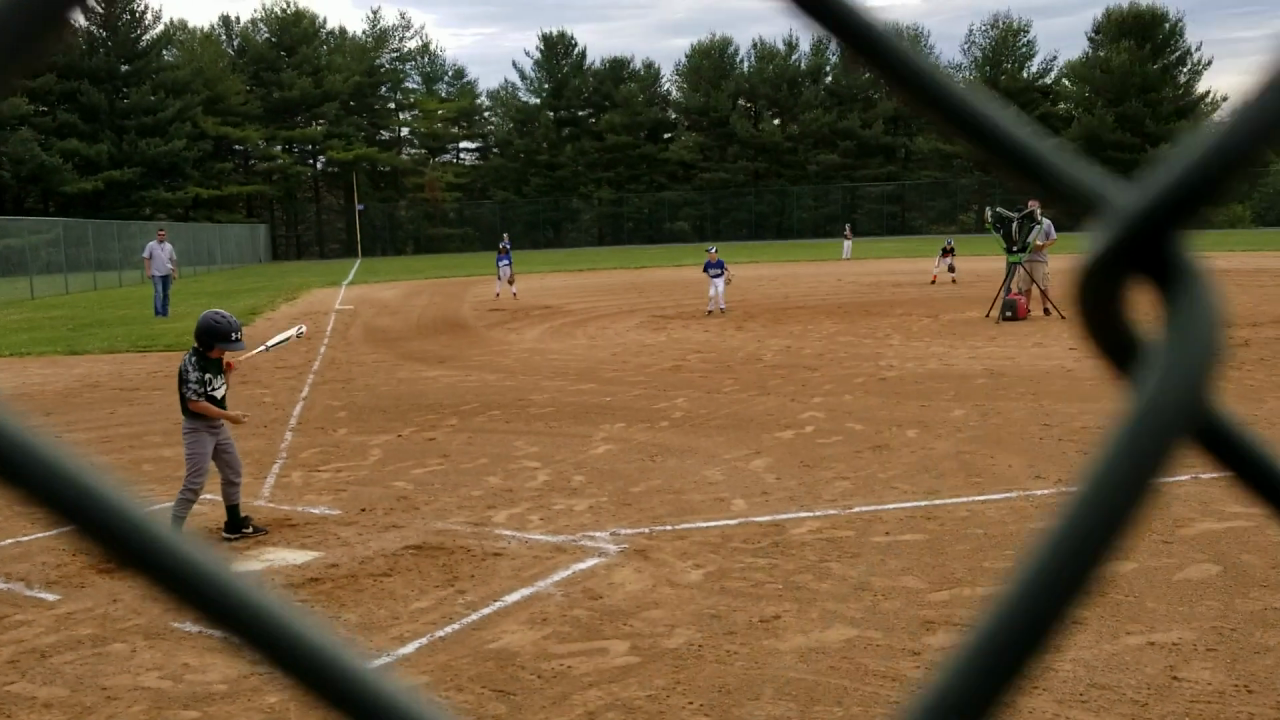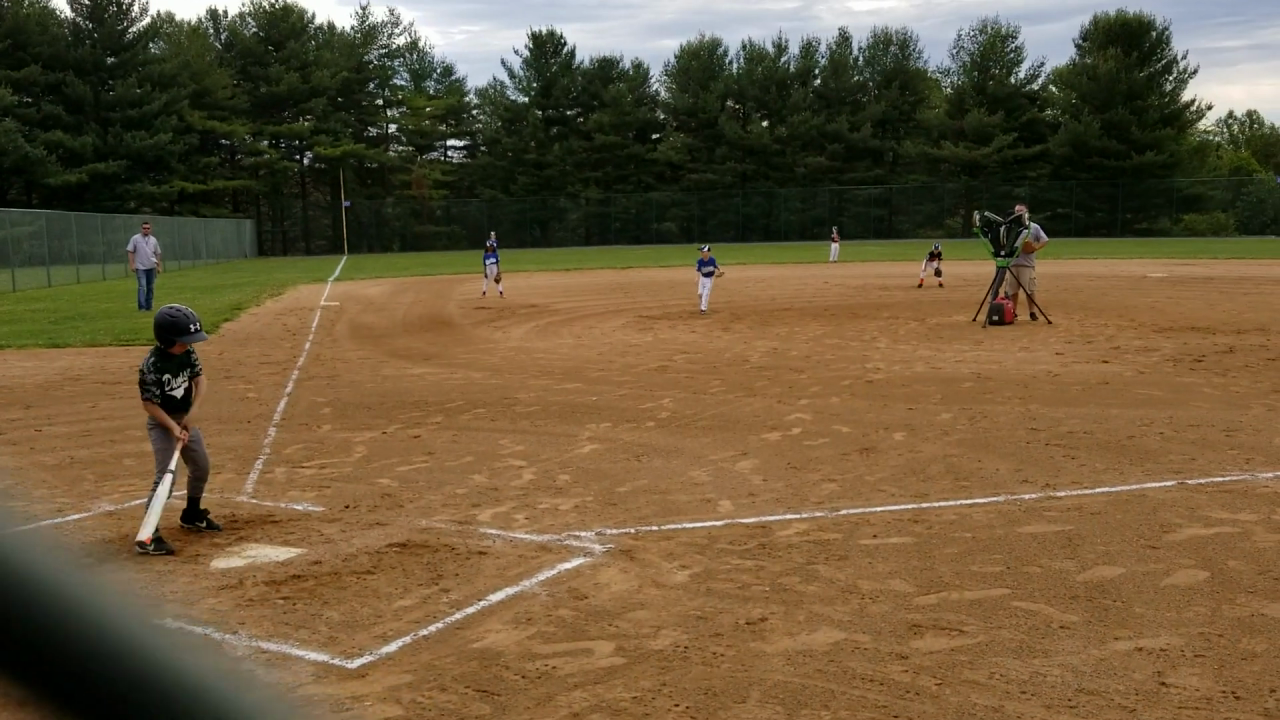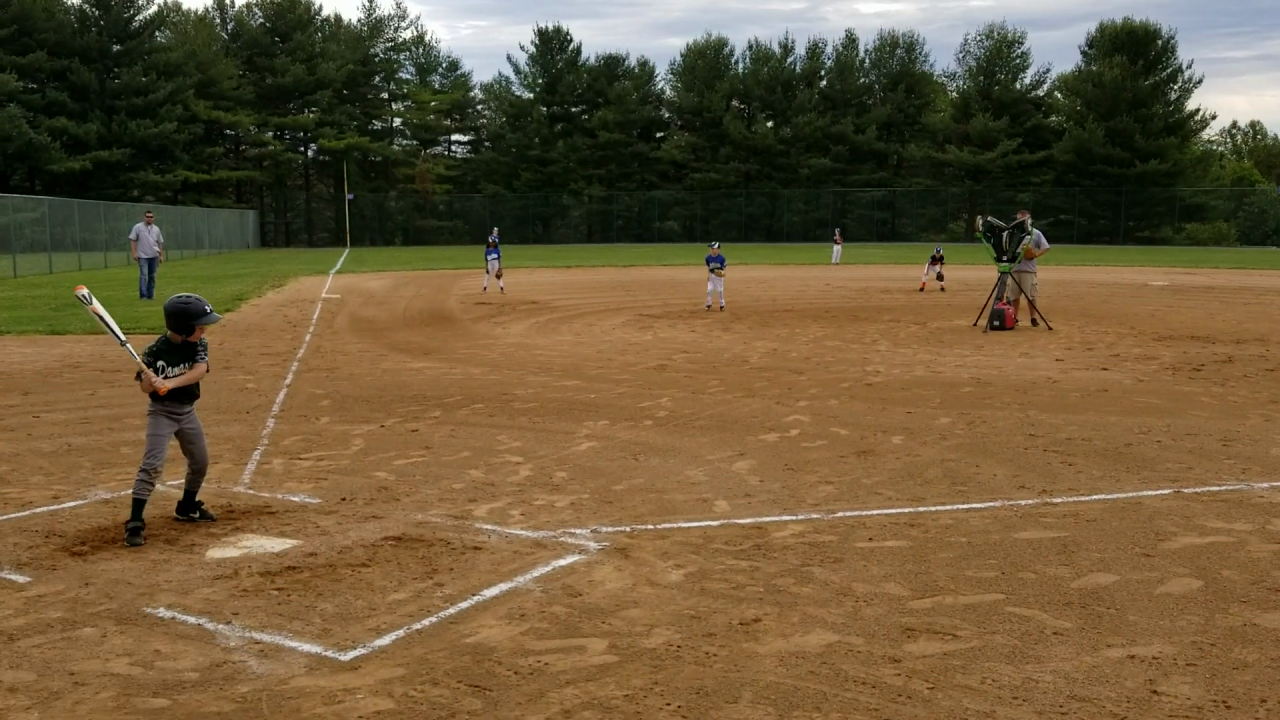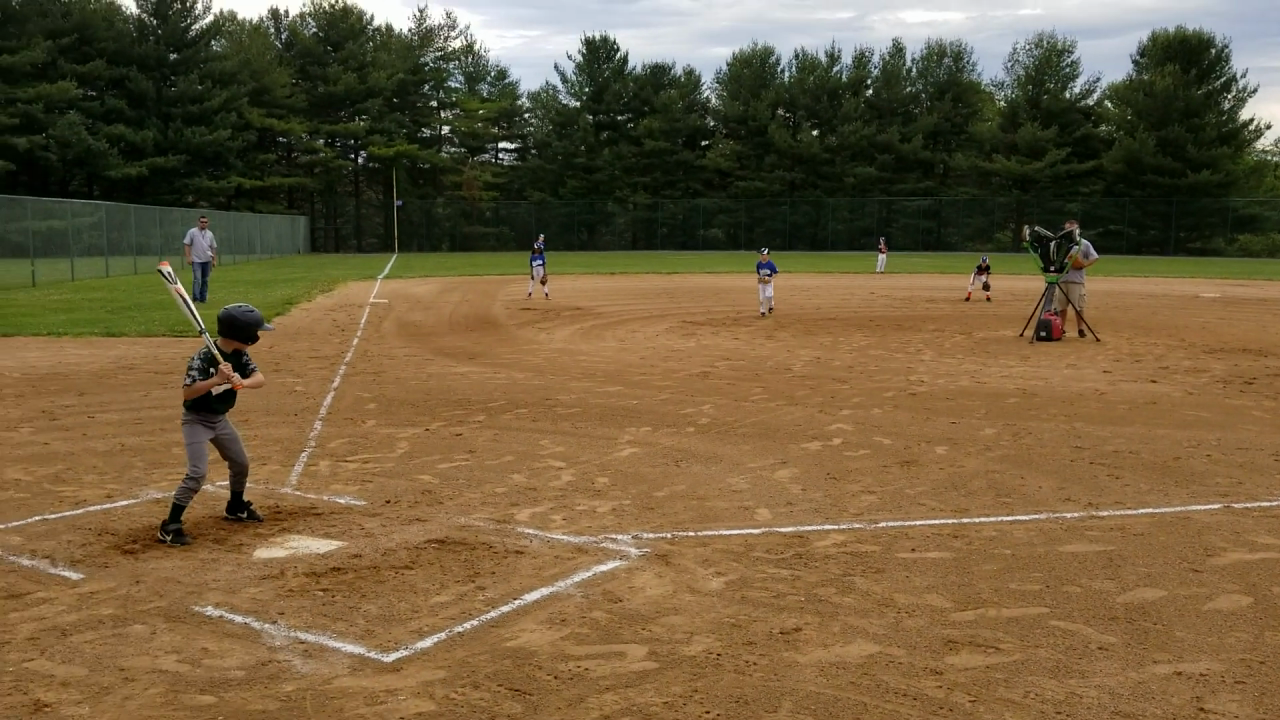
dt=0.3s
person 1, frame 1
left shoulder: (215, 356)
right shoulder: (192, 363)
left elbow: (223, 385)
right elbow: (195, 403)
left wrist: (227, 369)
right wrist: (228, 416)
left hip: (217, 426)
right hip: (198, 428)
left knee: (232, 473)
right knee: (194, 483)
left ankle: (235, 525)
person 1, frame 2
left shoulder: (187, 353)
right shoulder: (153, 363)
left elbow: (200, 380)
right elbow: (150, 403)
left wrist: (192, 411)
right wrist: (172, 427)
left hip: (186, 419)
right hip: (164, 425)
left knee: (201, 468)
right knee: (165, 477)
left ankle: (192, 515)
right ankle: (149, 536)
person 1, frame 3
left shoulder: (199, 343)
right shoulder: (155, 350)
left elbow: (200, 371)
right elbow: (146, 386)
left wrist: (170, 383)
right wrist: (149, 382)
left hip: (187, 411)
right hip: (161, 412)
left knee: (200, 461)
right knee: (152, 465)
left ankle: (187, 507)
right ankle: (134, 523)
person 1, frame 4
left shoulder: (239, 356)
right shoulder: (202, 358)
left elbow: (259, 378)
right elbow: (188, 394)
left wrist: (242, 382)
right wrist: (218, 379)
left hip: (219, 419)
right hip: (196, 420)
left knee: (241, 463)
right knee: (197, 473)
left ankle: (236, 506)
right ankle: (170, 525)
